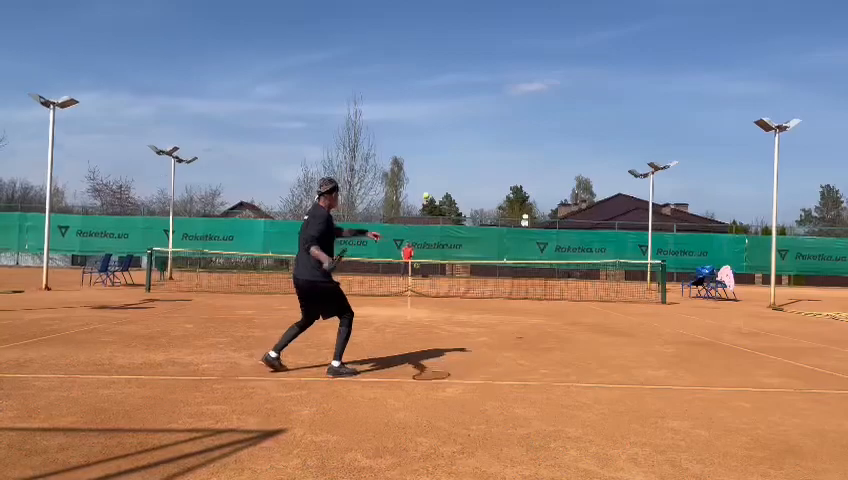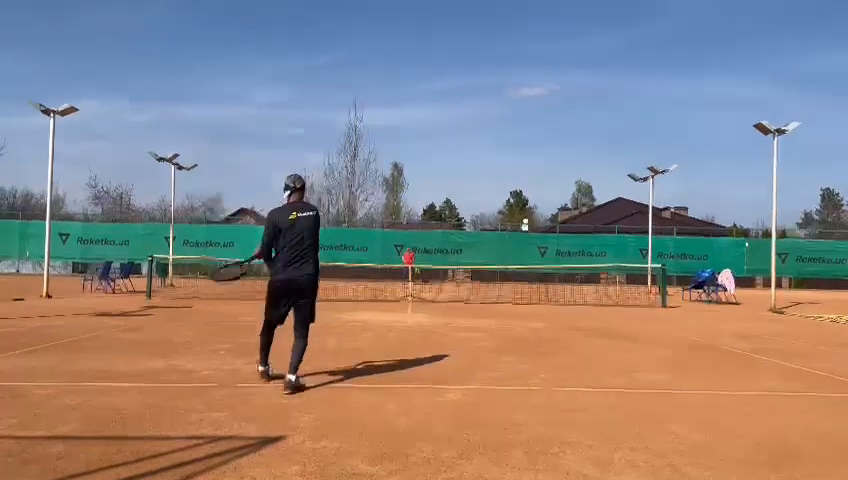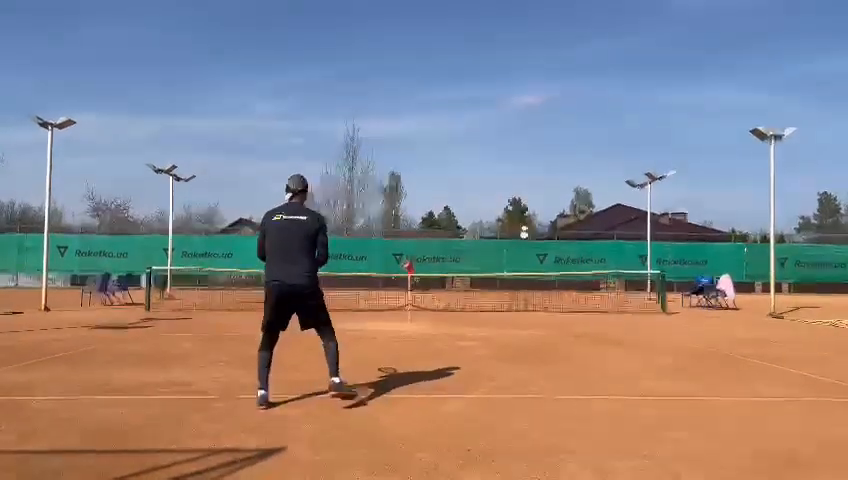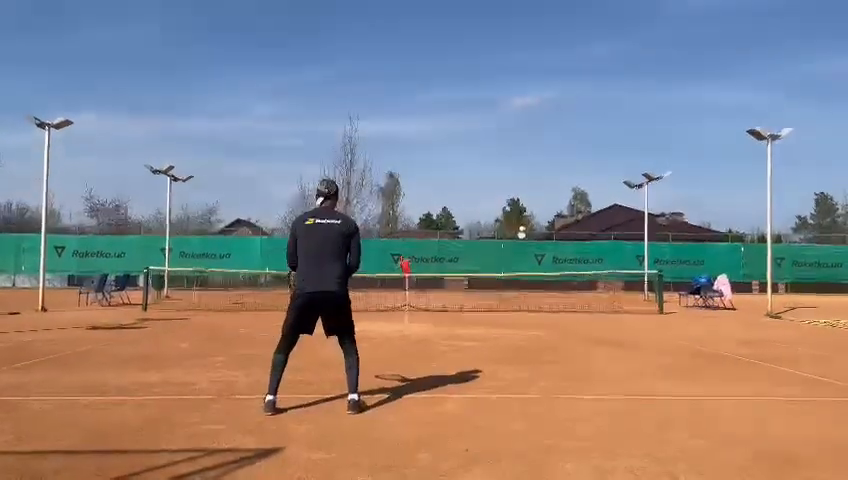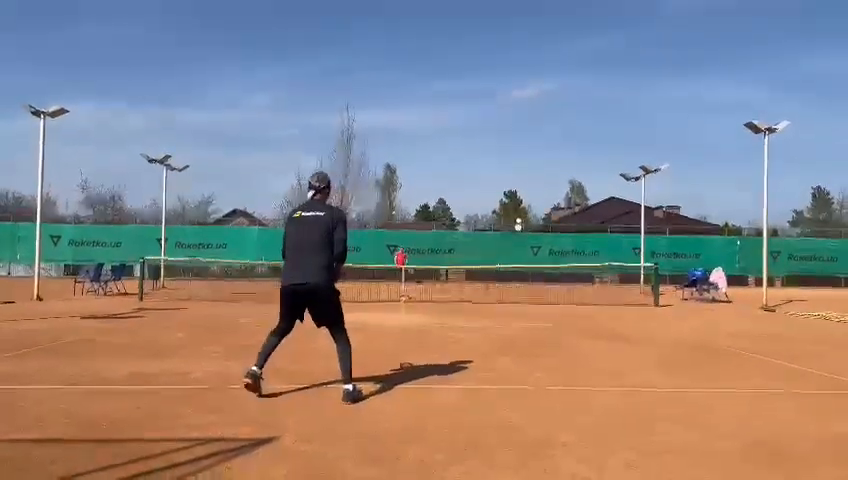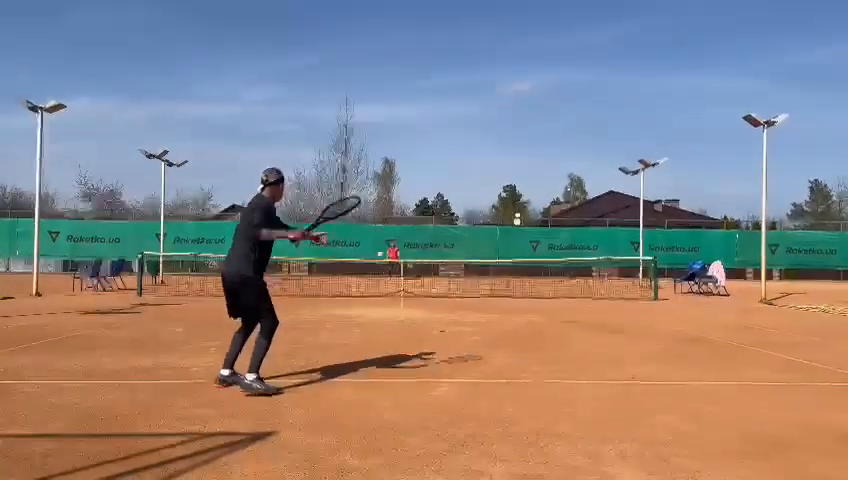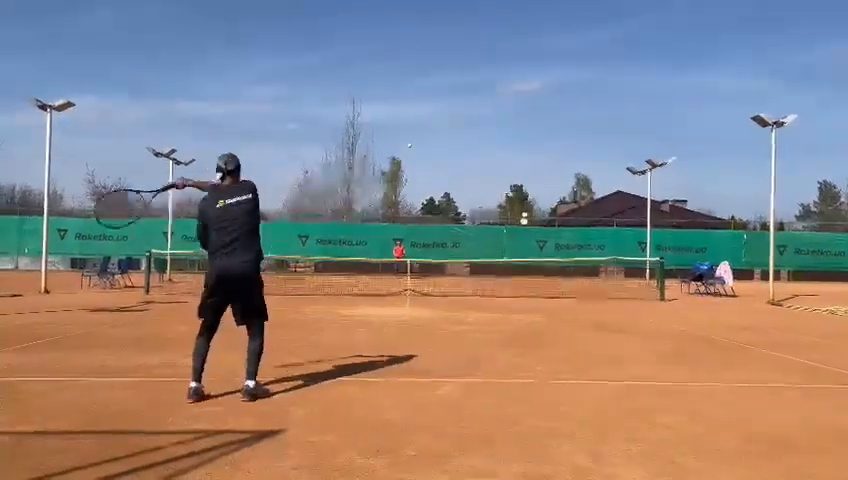
dt=0.7s
person 1, frame 1
left shoulder: (317, 212)
right shoulder: (321, 215)
left elbow: (336, 231)
right elbow: (308, 244)
left wrist: (365, 233)
right wrist: (324, 257)
left hip: (301, 277)
right hip: (316, 279)
left knee: (307, 320)
right knee: (346, 316)
left ankle: (273, 355)
right ankle: (336, 365)
person 1, frame 2
left shoulder: (275, 215)
right shoulder: (314, 212)
left elbow: (265, 251)
left hip: (281, 279)
right hip: (308, 279)
left knee: (269, 325)
right knee: (301, 331)
left ankle: (263, 368)
right ankle: (292, 378)
person 1, frame 3
left shoulder: (269, 217)
right shoulder: (316, 219)
left elbow: (261, 253)
right elbow: (322, 257)
left hip: (276, 286)
right hip: (306, 286)
left knee: (268, 339)
right knee: (327, 334)
left ankle: (263, 393)
right ankle: (335, 381)
person 1, frame 4
left shoulder: (301, 221)
right shoulder: (348, 224)
left elbow: (291, 261)
right elbow: (354, 263)
left hip: (304, 292)
right hip: (335, 292)
left knee: (285, 343)
right knee: (348, 344)
left ankle: (270, 399)
right ankle: (353, 398)
person 1, frame 5
left shoulder: (294, 214)
right shoulder: (336, 214)
left elbow: (285, 252)
right elbow: (340, 252)
right wrist: (335, 272)
left hip: (290, 282)
right hip: (320, 283)
left knee: (282, 328)
right knee: (339, 334)
left ankle: (255, 371)
right ankle: (348, 388)
person 1, frame 6
left shoulder: (263, 206)
right shoulder: (261, 206)
left elbow: (280, 228)
right elbow: (259, 233)
left wrist: (307, 235)
right wrist: (289, 234)
left hip: (234, 274)
right hip: (244, 274)
left knee: (248, 323)
right knee: (269, 323)
left ankle: (226, 373)
right ankle: (251, 378)
person 1, frame 7
left shoulder: (206, 204)
right shoulder: (249, 189)
left elbow: (204, 241)
right wrist: (191, 183)
left hip: (219, 271)
right hip: (247, 270)
left knee: (207, 328)
right knee: (255, 328)
left ankle: (195, 385)
right ankle: (250, 384)
